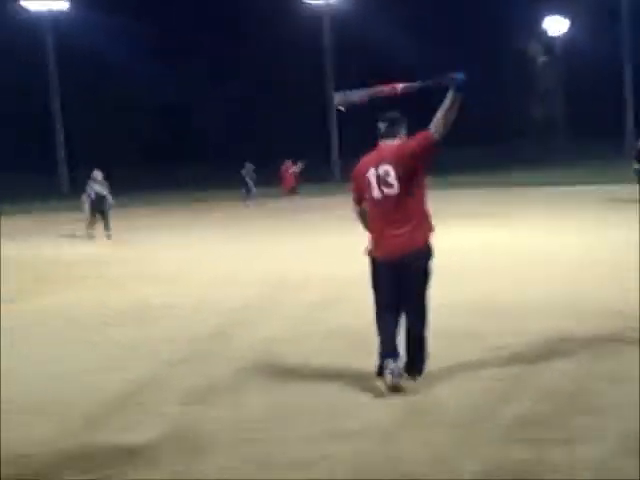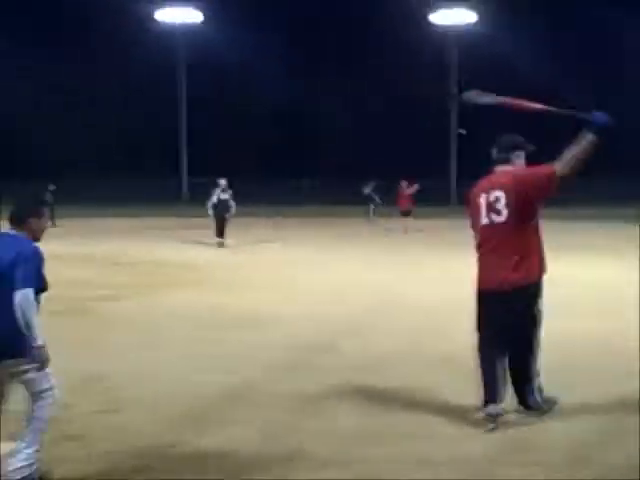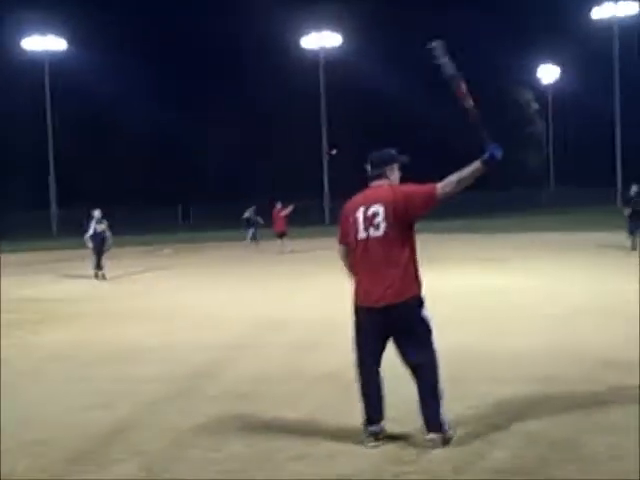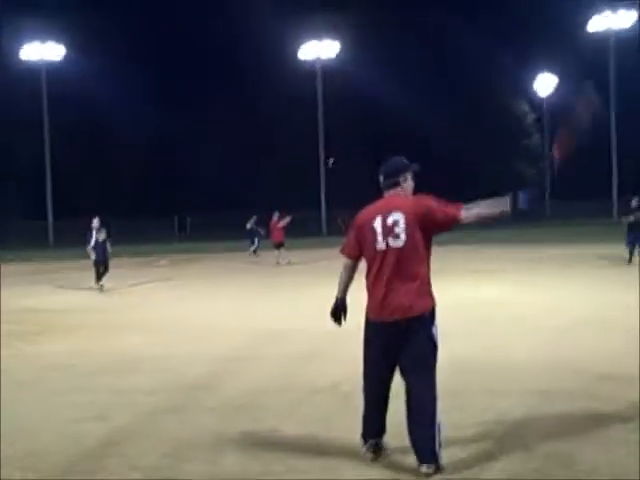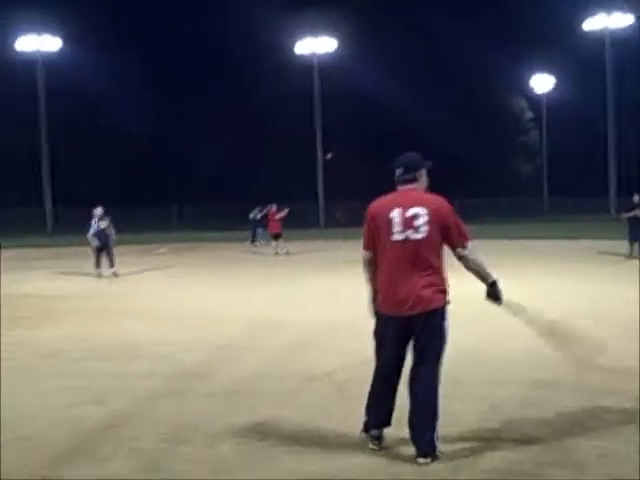
dt=0.3s
person 1, frame 1
left shoulder: (362, 166)
right shoulder: (407, 152)
left elbow: (361, 209)
right elbow: (437, 130)
right wrist: (454, 91)
left hip: (383, 252)
right hip: (415, 248)
left knee: (387, 310)
right knee: (415, 308)
left ankle: (390, 364)
right ankle: (413, 366)
person 1, frame 2
left shoulder: (478, 190)
right shoulder: (521, 181)
right elbow: (562, 168)
right wrist: (592, 132)
left hip: (487, 282)
right hip: (520, 282)
left knee: (490, 344)
right knee: (521, 344)
left ankle: (492, 406)
right ankle: (529, 400)
person 1, frame 3
left shoulder: (351, 206)
right shoulder: (400, 196)
left elbow: (345, 252)
right elbow: (445, 188)
right wrist: (483, 162)
left hip: (367, 300)
right hip: (403, 297)
left knee: (368, 363)
right knee: (422, 360)
left ankle: (373, 427)
right ankle: (435, 427)
person 1, frame 4
left shoulder: (364, 216)
right shoulder: (420, 207)
left elbow: (350, 262)
right elbow: (466, 214)
left wrist: (340, 299)
right wrist: (509, 204)
left hip: (378, 314)
right hip: (416, 311)
left knee: (375, 379)
right knee: (421, 383)
left ankle: (372, 442)
person 1, frame 5
left shoulder: (376, 208)
right shoulder: (438, 205)
left elbow: (368, 258)
right elbow: (463, 252)
left wrist: (376, 292)
right wrist: (490, 281)
left hip: (389, 304)
right hip: (429, 304)
left knee: (386, 369)
right knee: (425, 374)
left ankle: (375, 431)
right ankle: (424, 446)
